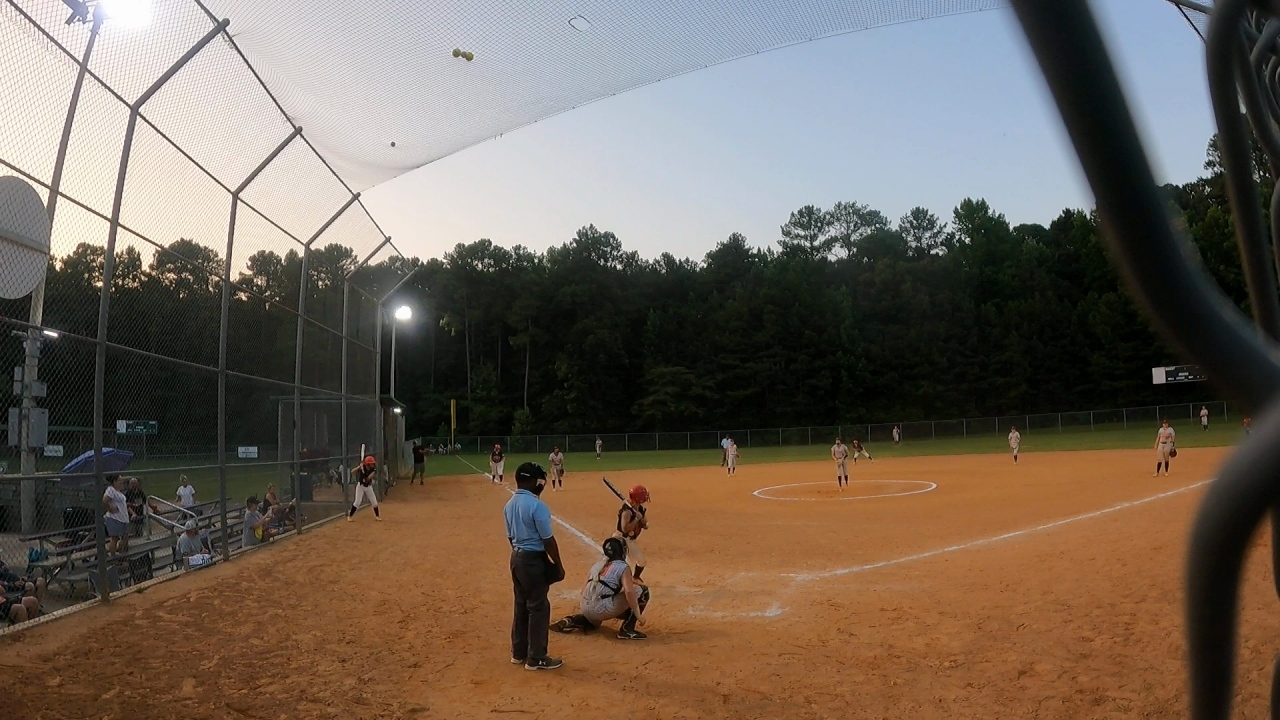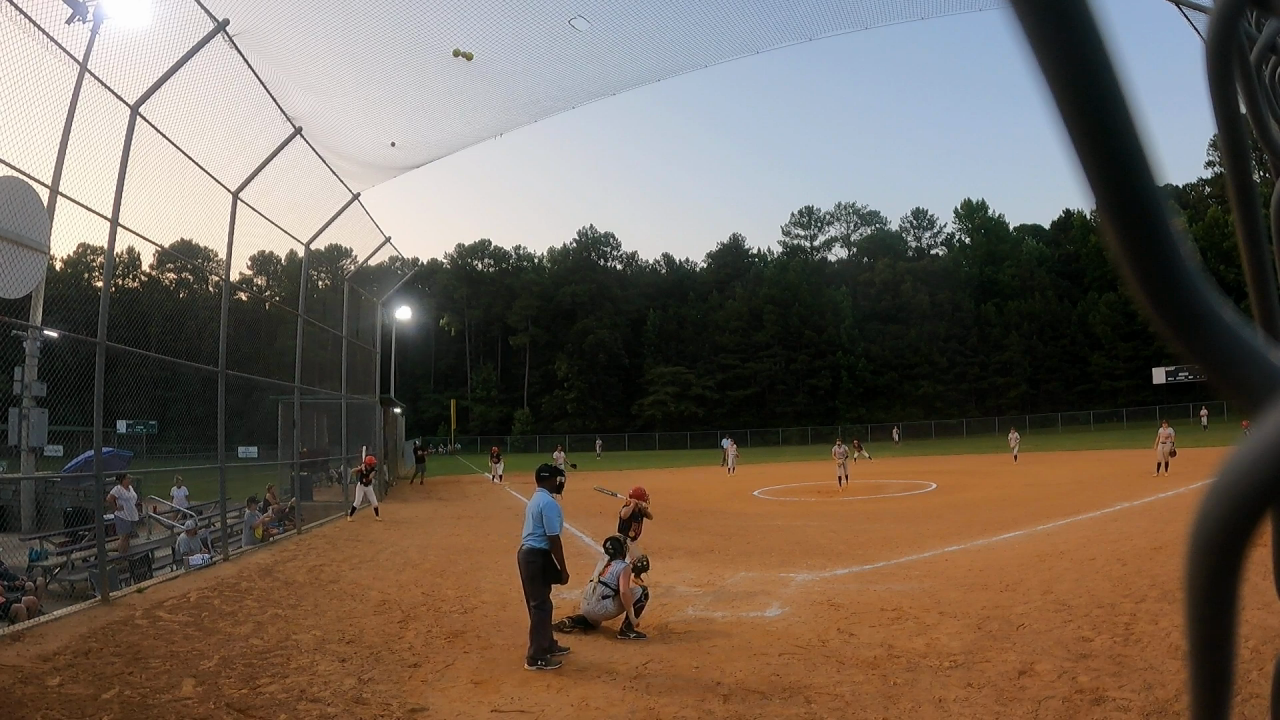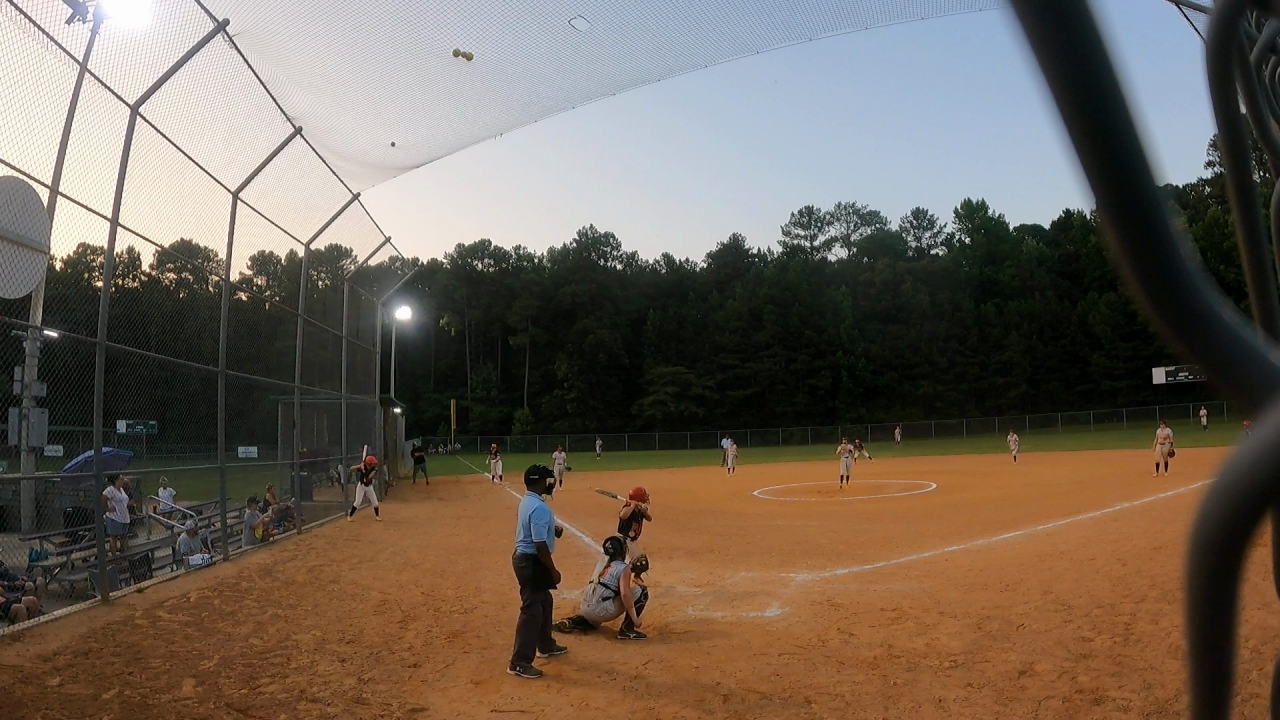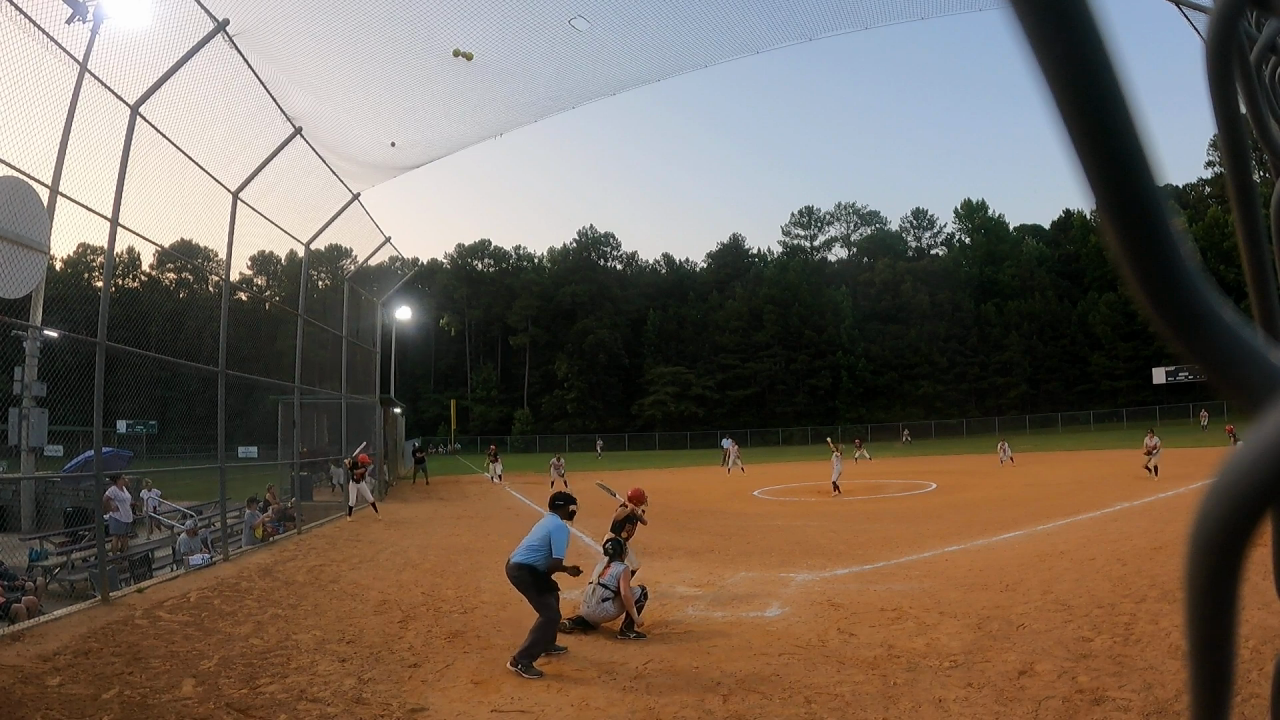
dt=1s
person 1, frame 1
left shoulder: (509, 505)
right shoulder: (536, 505)
right elbow: (548, 540)
right wrist: (558, 565)
left hip: (516, 557)
right hip: (534, 560)
left knee: (521, 607)
right knee: (538, 608)
left ankle: (519, 652)
right ankle: (536, 658)
person 1, frame 2
left shoulder: (535, 500)
right shoulder: (549, 503)
right elbow: (553, 538)
left wrist: (556, 566)
right wrist: (563, 568)
left hip: (527, 554)
right hip: (537, 557)
left knee: (539, 604)
right knee: (541, 606)
left ankle: (548, 645)
right ankle: (537, 657)
person 1, frame 3
left shoulder: (528, 501)
right shoulder: (539, 507)
right elbow: (540, 544)
left wrist: (552, 530)
right wrist: (553, 570)
left hip: (526, 558)
right hip: (531, 562)
left knee: (544, 601)
right knee: (532, 609)
left ankle: (545, 645)
right ankle: (519, 662)
person 1, frame 4
left shoulder: (546, 521)
right shoulder: (560, 526)
right elbow: (556, 563)
left wrist: (567, 569)
right wrist: (549, 575)
left hip: (516, 566)
right hip: (523, 571)
left knee: (551, 595)
right knee: (550, 614)
left ankle: (547, 644)
right ankle: (521, 661)
